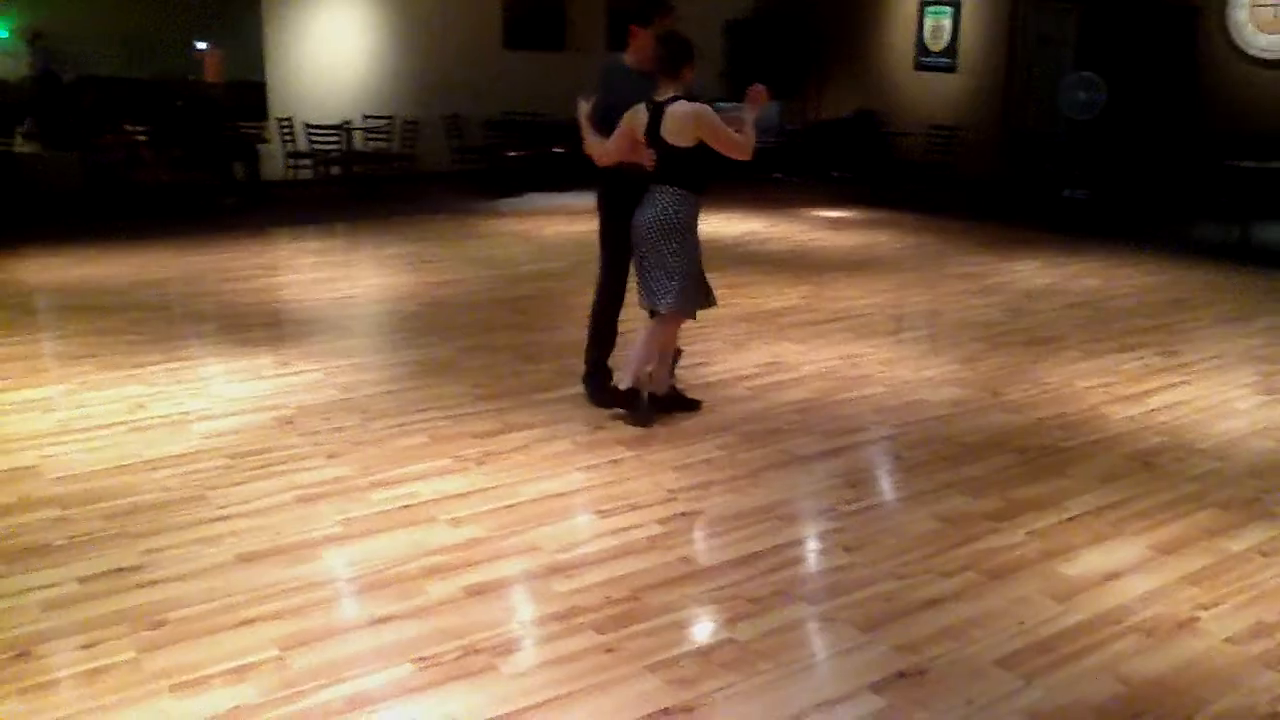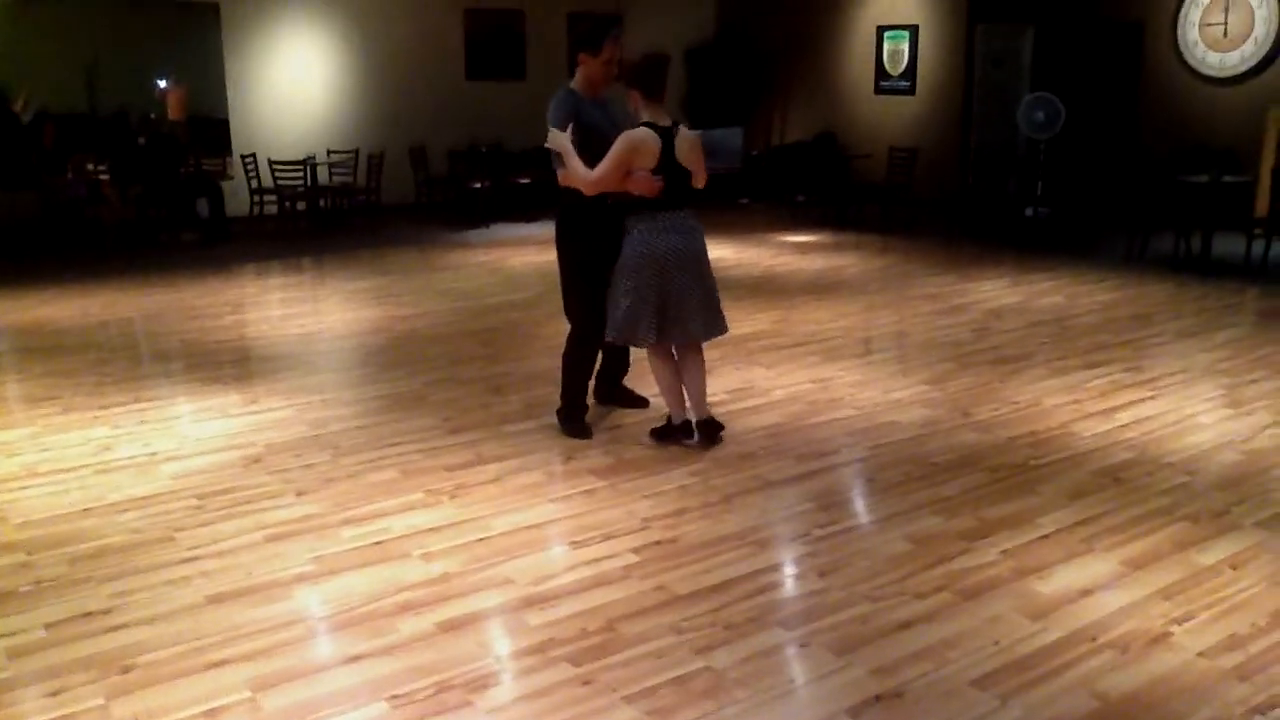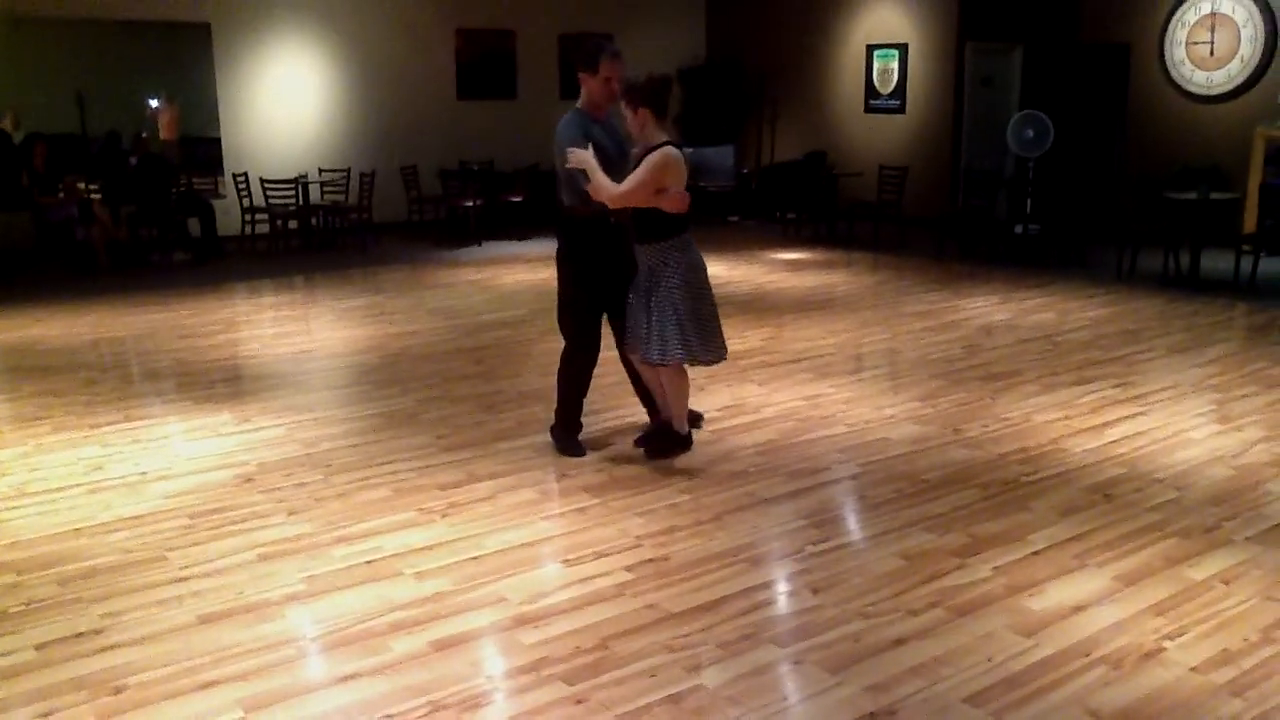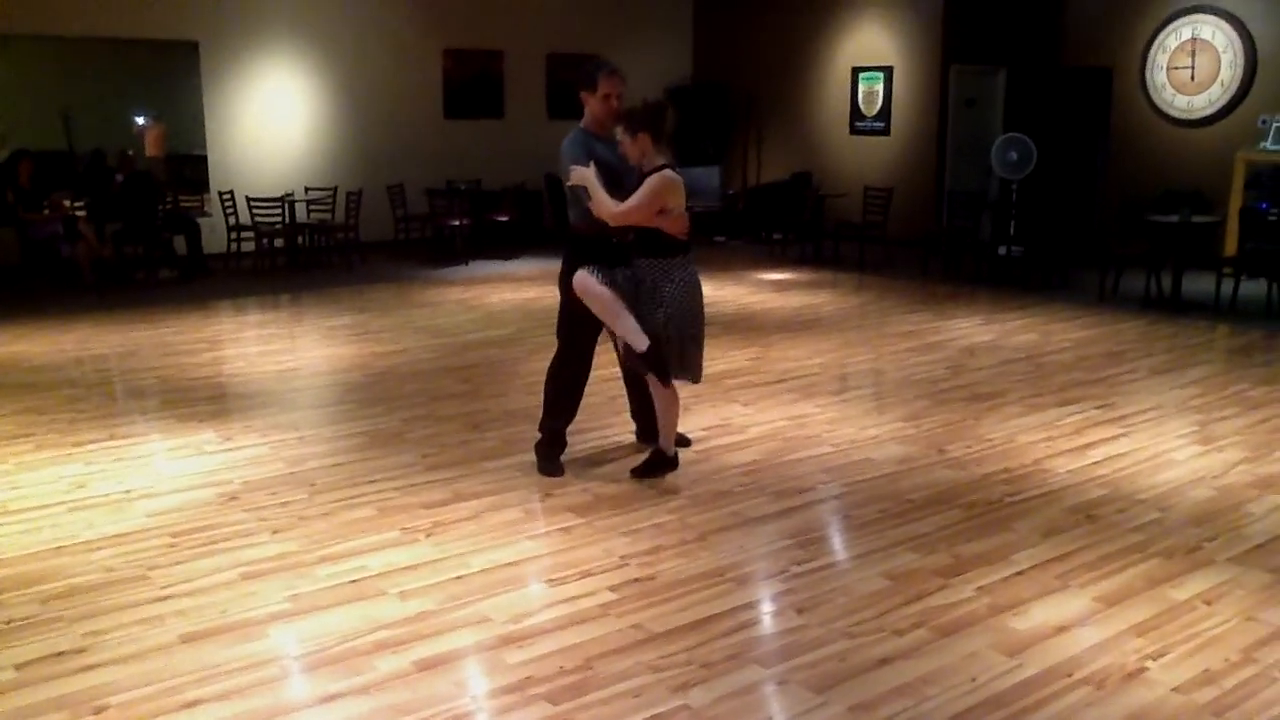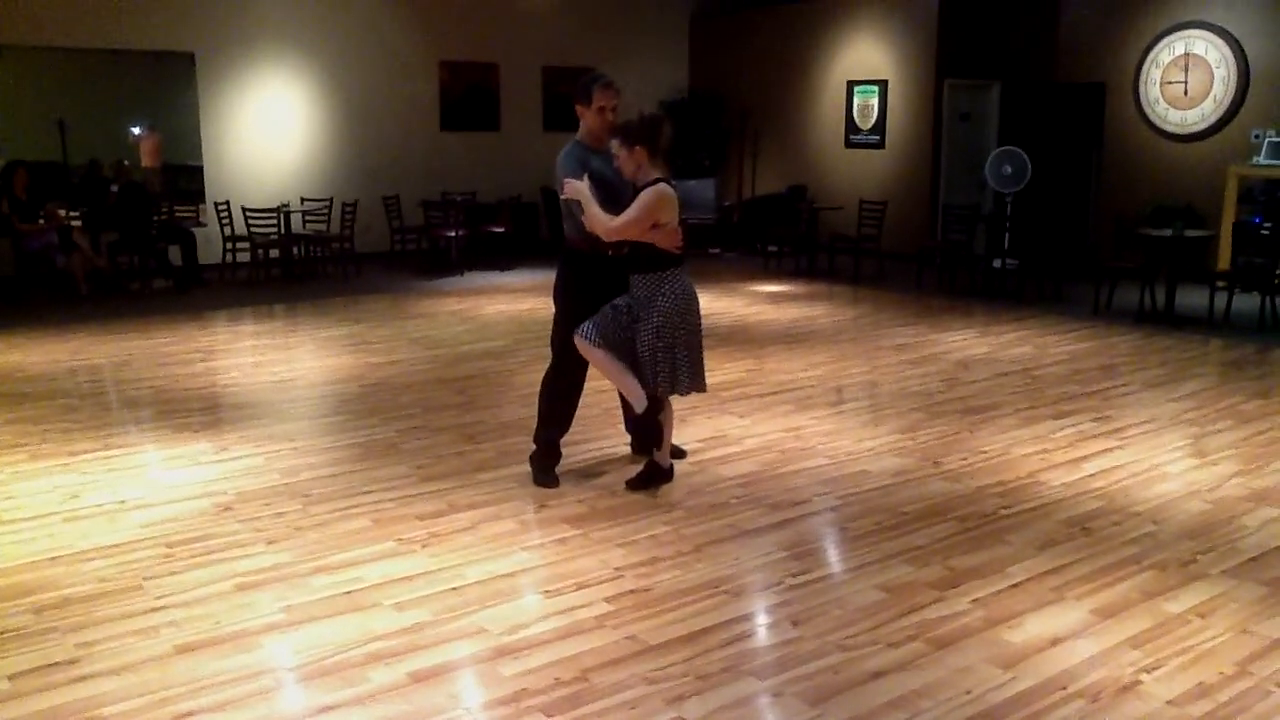
dt=0.5s
person 1, frame 1
right shoulder: (610, 76)
right elbow: (593, 140)
right wrist: (636, 153)
right hip: (620, 189)
right knee: (613, 285)
right ankle: (598, 374)
person 1, frame 2
left shoulder: (605, 103)
right shoulder: (564, 107)
right elbow: (569, 175)
right wrist: (628, 183)
left hip: (612, 216)
right hip: (580, 221)
right knee: (588, 318)
left ankle: (610, 385)
right ankle: (571, 408)
person 1, frame 3
left shoulder: (610, 122)
right shoulder: (572, 129)
right wrist: (658, 201)
left hip: (615, 234)
right hip: (583, 238)
left knee: (633, 326)
right knee: (583, 338)
left ankle: (660, 409)
right ankle: (565, 427)
person 1, frame 4
left shoulder: (620, 139)
right shoulder: (576, 147)
right wrist: (659, 222)
left hip: (623, 252)
right hip: (588, 256)
right knee: (575, 352)
left ankle: (649, 426)
right ankle: (550, 443)
person 1, frame 5
left shoulder: (618, 153)
right shoulder: (572, 160)
left elbow: (628, 207)
right wrist: (652, 236)
left hip: (618, 267)
right hip: (583, 270)
right knee: (569, 364)
left ankle: (644, 437)
right ankle: (545, 454)
person 2, frame 1
left shoulder: (638, 114)
right shoulder: (696, 112)
left elbow: (603, 156)
right elbow: (743, 151)
left wrist: (584, 119)
right wrist: (750, 113)
left hip: (652, 211)
right hip: (674, 216)
left knee: (671, 309)
right knee: (671, 310)
left ankle: (658, 389)
right ankle: (630, 386)
person 2, frame 2
left shoulder: (634, 140)
right shoulder: (688, 138)
left elbow: (591, 184)
left wrist: (565, 148)
left hip: (647, 241)
right hip: (687, 238)
left knee: (656, 340)
right knee: (688, 336)
left ankle: (679, 420)
right ankle: (703, 417)
person 2, frame 3
left shoulder: (663, 157)
right shoulder: (659, 154)
left elbow: (615, 197)
left wrist: (589, 163)
left hip: (672, 264)
right hip: (655, 263)
left knee: (668, 355)
right knee: (642, 349)
left ankle: (679, 432)
right ankle: (669, 420)
person 2, frame 4
left shoulder: (665, 180)
right shoulder: (651, 178)
left elbow: (615, 215)
right elbow: (627, 218)
left wrist: (591, 181)
right wrist: (595, 191)
left hip: (671, 283)
right hip: (646, 277)
right knee: (584, 280)
left ankle: (667, 453)
right ankle: (644, 348)
person 2, frame 5
left shoulder: (659, 193)
right shoulder: (647, 191)
left elbow: (610, 231)
right elbow: (621, 230)
left wrist: (584, 194)
left hip: (665, 296)
right hip: (643, 293)
left knee: (656, 387)
right knee: (586, 339)
left ankle: (661, 464)
right ankle: (648, 423)
